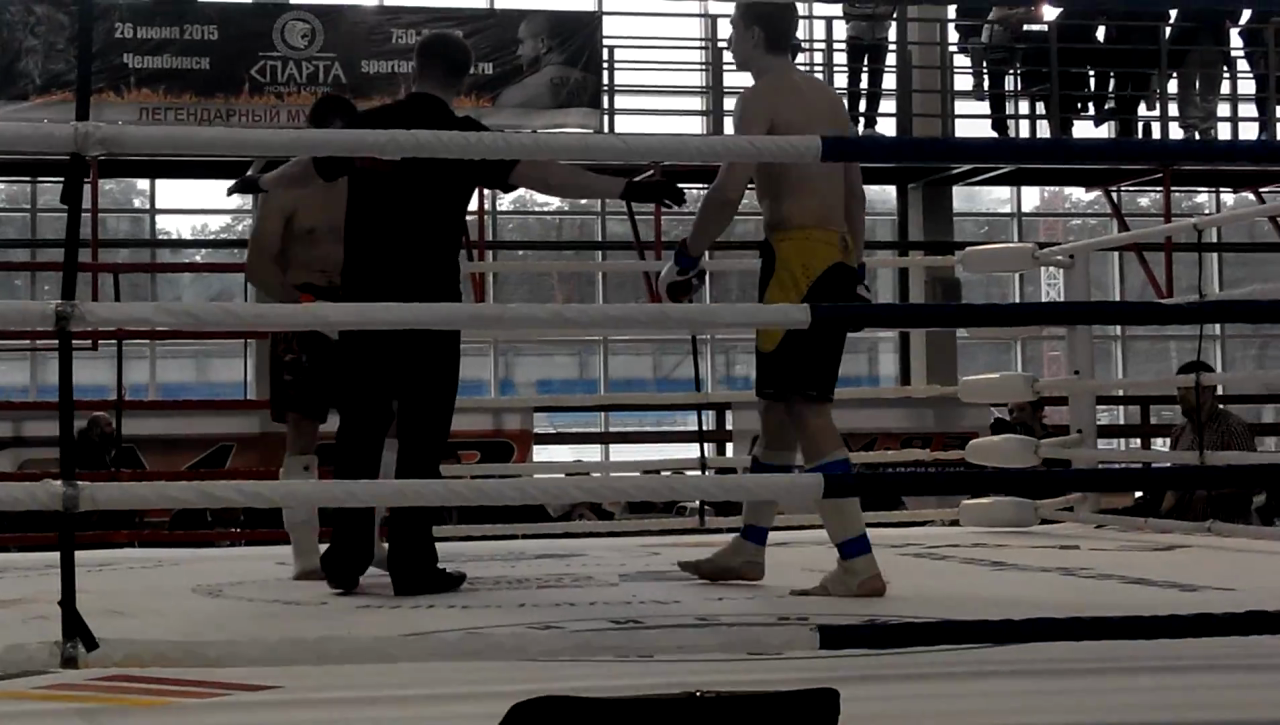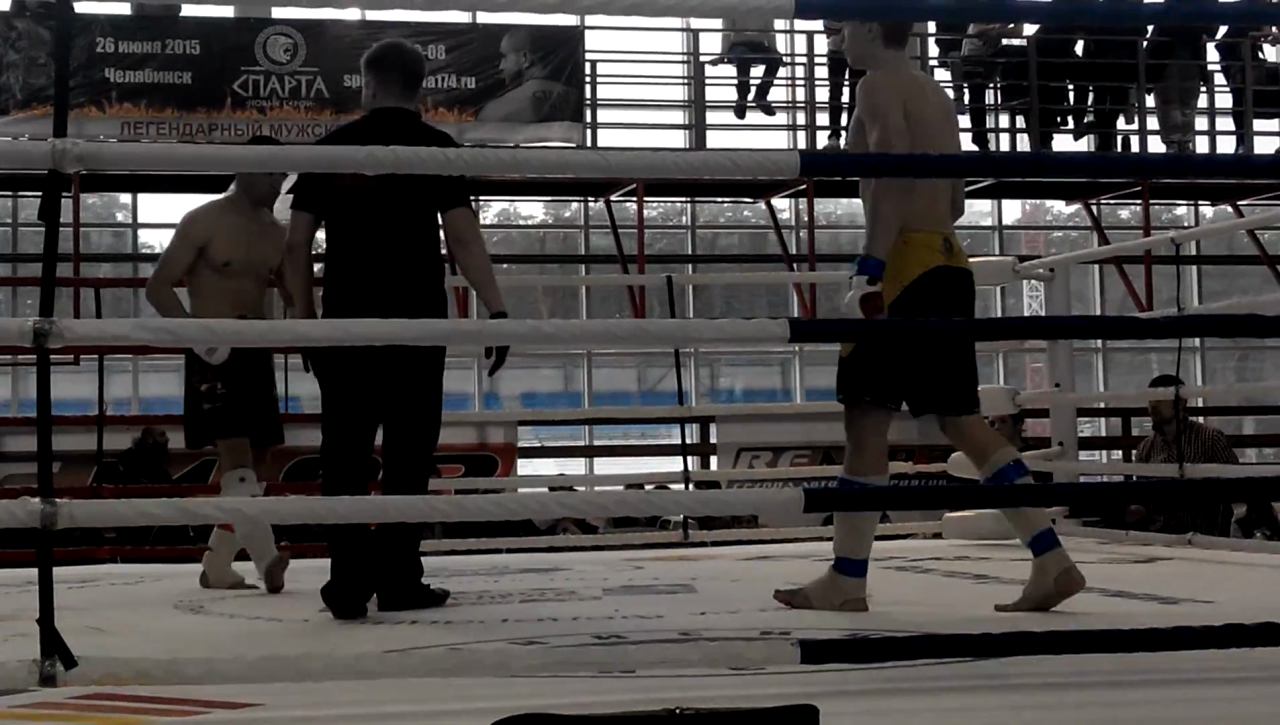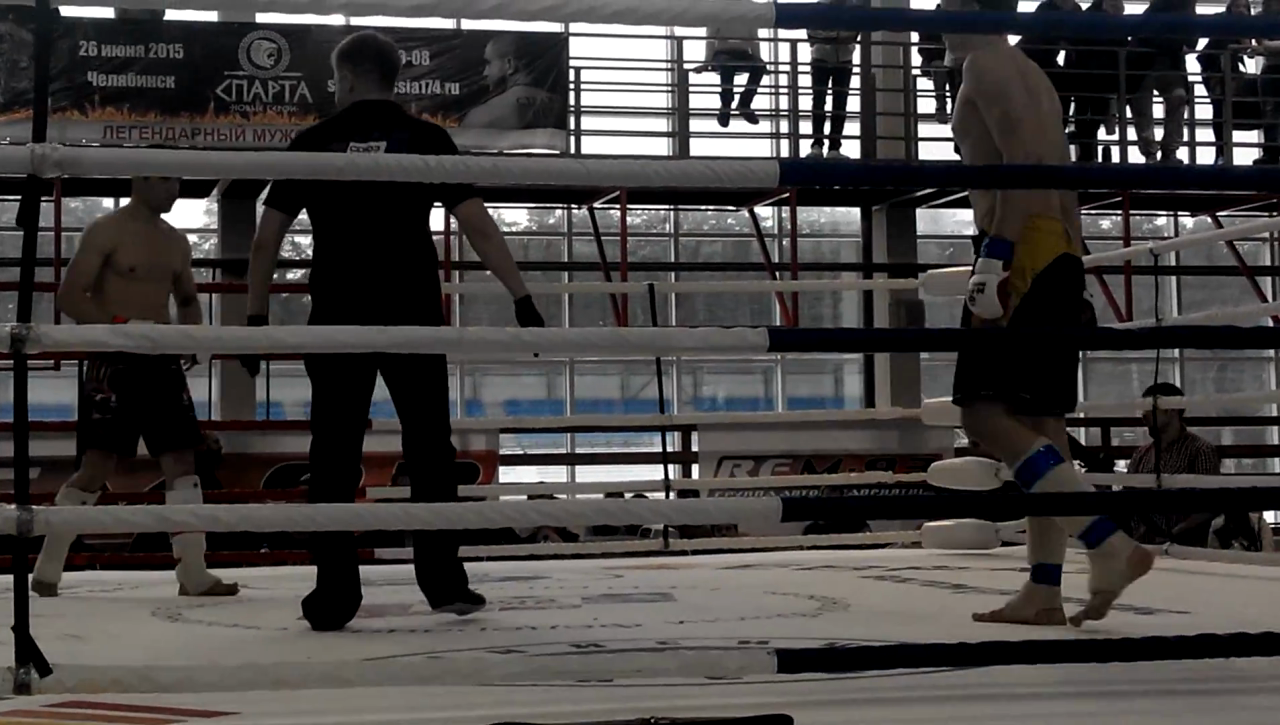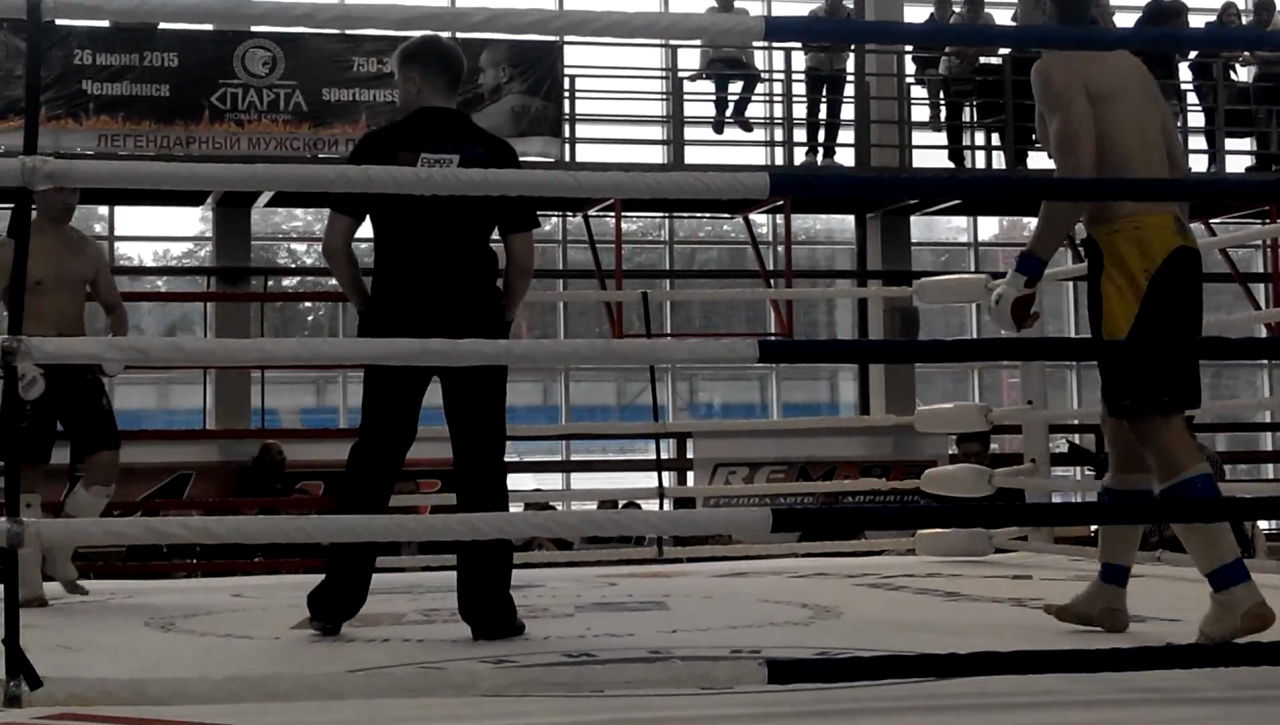
dt=0.4s
person 1, frame 1
left shoulder: (760, 96)
right shoulder: (827, 95)
left elbow: (731, 188)
left wrist: (683, 261)
right wrist: (849, 278)
left hip: (799, 255)
right hip: (841, 256)
left knee: (797, 408)
right knee: (782, 405)
left ankle: (857, 563)
right ankle: (747, 550)
person 1, frame 2
left shoulder: (877, 88)
right shoulder: (934, 96)
left elbow: (892, 181)
left wrist: (868, 274)
left hip: (907, 272)
right hip: (944, 265)
left knee: (865, 416)
right knee: (961, 420)
left ankle: (846, 579)
right ankle: (1054, 559)
person 1, frame 3
left shoulder: (987, 65)
right shoulder: (1036, 78)
left elbow: (1021, 161)
left wrist: (991, 257)
left hip: (1025, 257)
right hip: (1056, 258)
left knee: (985, 410)
right knee: (1037, 420)
left ankle: (1109, 545)
right ankle: (1042, 591)
person 1, frame 4
left shoulder: (1055, 67)
right shoulder: (1132, 66)
left elbow: (1075, 174)
right elbow: (1176, 171)
left wrist: (1025, 273)
left hip: (1131, 251)
right hip: (1174, 247)
left knee: (1147, 424)
right knee: (1126, 424)
right ankle: (1107, 594)
person 2, frame 1
left shoulder: (365, 125)
right shoulder: (460, 134)
left elbow: (305, 170)
right elbow: (534, 172)
left wrist: (260, 183)
right wrist: (625, 189)
left hip: (363, 302)
right hip: (429, 305)
left knee: (360, 430)
right knee: (421, 438)
left ankle: (346, 555)
right ankle: (412, 565)
person 2, frame 2
left shoulder: (333, 145)
right shoulder: (434, 146)
left elbow: (296, 242)
right elbow: (463, 235)
left wrist: (306, 318)
right wrist: (497, 311)
left hip: (345, 321)
right hip: (415, 322)
left knee: (345, 454)
right knee: (408, 455)
left ankle: (352, 580)
right ankle: (398, 579)
person 2, frame 3
left shoulder: (312, 142)
right shoulder: (425, 139)
left elbow: (266, 238)
right elbow: (477, 223)
left wrist: (257, 316)
right wrist: (521, 298)
left hip: (338, 319)
right hip: (414, 316)
left knee: (334, 460)
right knee: (430, 449)
left ankle: (333, 596)
right ankle: (442, 578)
person 2, frame 4
left shoulder: (378, 147)
right shoulder: (495, 153)
left elbow: (334, 245)
right elbow: (522, 259)
left wrist: (366, 306)
right wrist: (502, 318)
left hip: (398, 327)
right hip: (474, 328)
left knee: (373, 465)
right knee: (481, 472)
left ankle: (338, 596)
right ankle: (488, 608)
person 3, frame 1
left shoulder: (355, 191)
right shoulder: (284, 190)
right elbow: (259, 265)
right wrist: (306, 303)
right knee: (302, 433)
right ankle: (305, 556)
person 3, frame 2
left shoulder: (278, 234)
right shoulder: (202, 221)
left elbow: (290, 294)
right elbow: (158, 286)
left hip: (256, 347)
right hip: (212, 349)
left knee: (255, 460)
right knee: (235, 453)
left ankle: (218, 564)
right ankle: (265, 558)
person 3, frame 3
left shoulder: (177, 241)
right shoulder: (106, 231)
left elbow: (188, 300)
right elbow: (69, 296)
right wrist: (120, 326)
left hip: (161, 359)
right hip: (115, 358)
left knee: (183, 461)
right knee: (96, 467)
left ankle: (193, 573)
right ankle: (48, 567)
person 3, frame 4
left shoulder: (91, 249)
left elbow: (115, 308)
left wrist: (117, 344)
left hip: (78, 366)
left knee: (104, 466)
left ankle: (58, 553)
